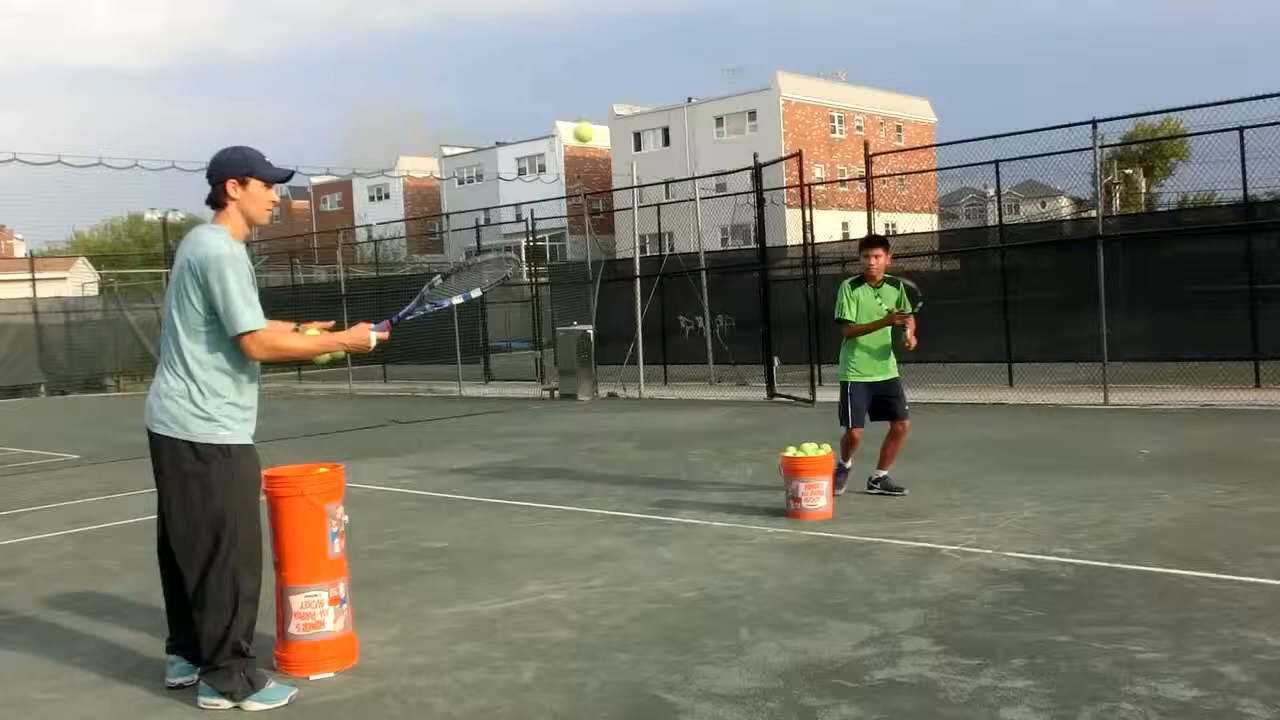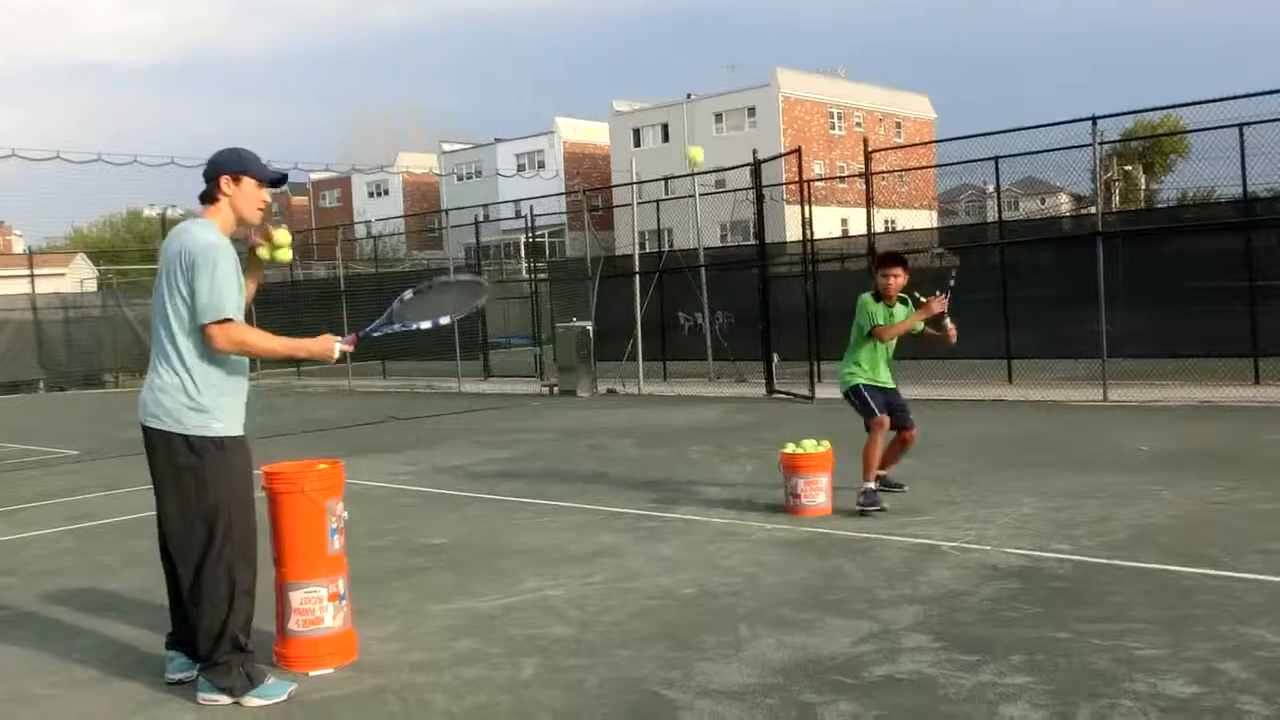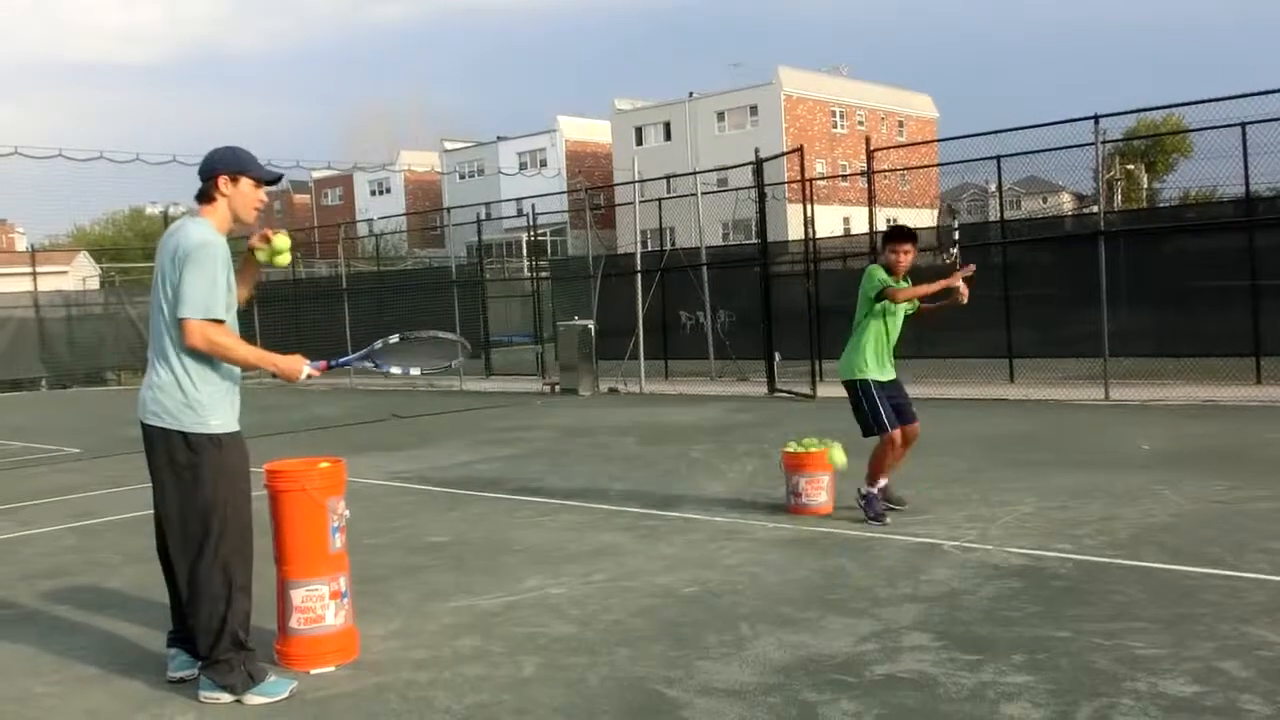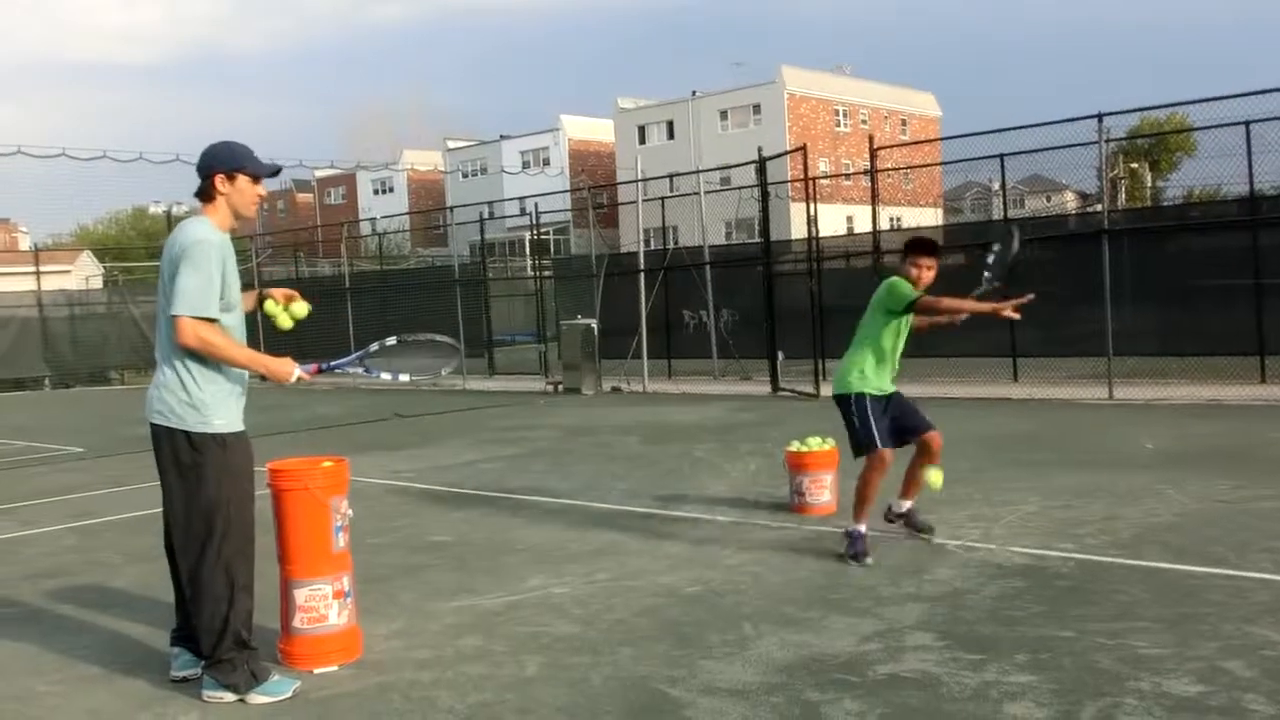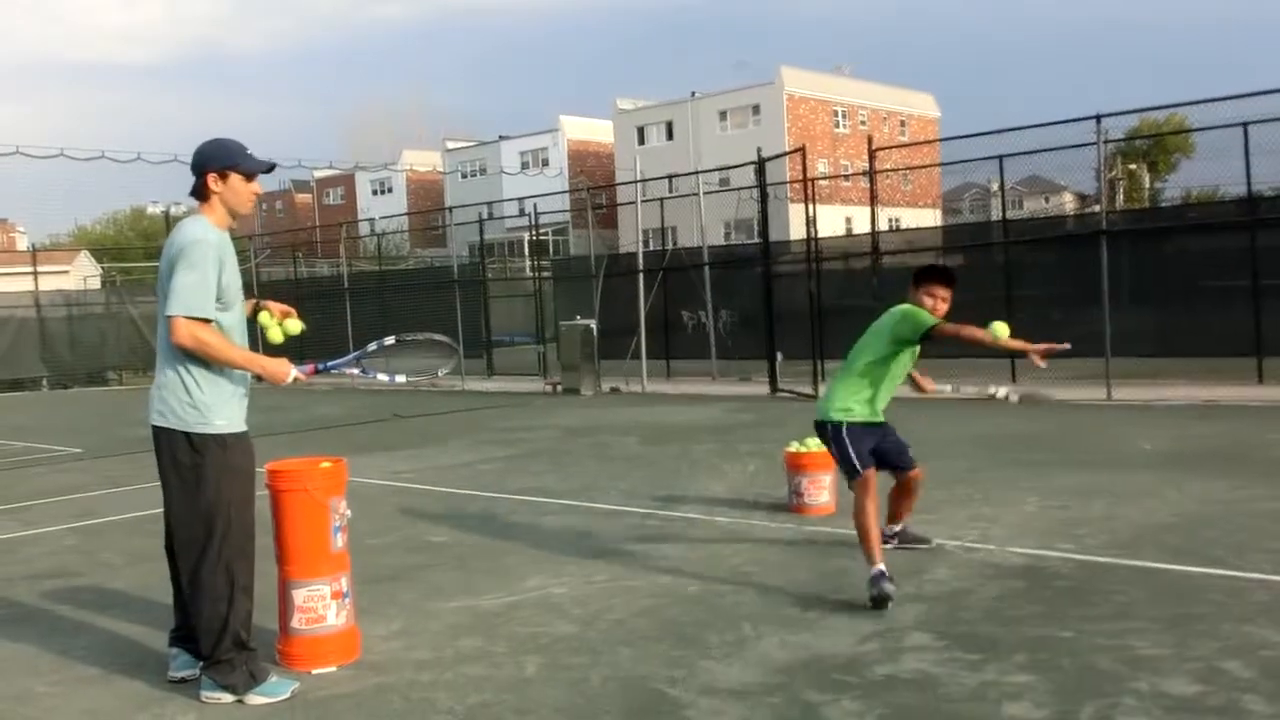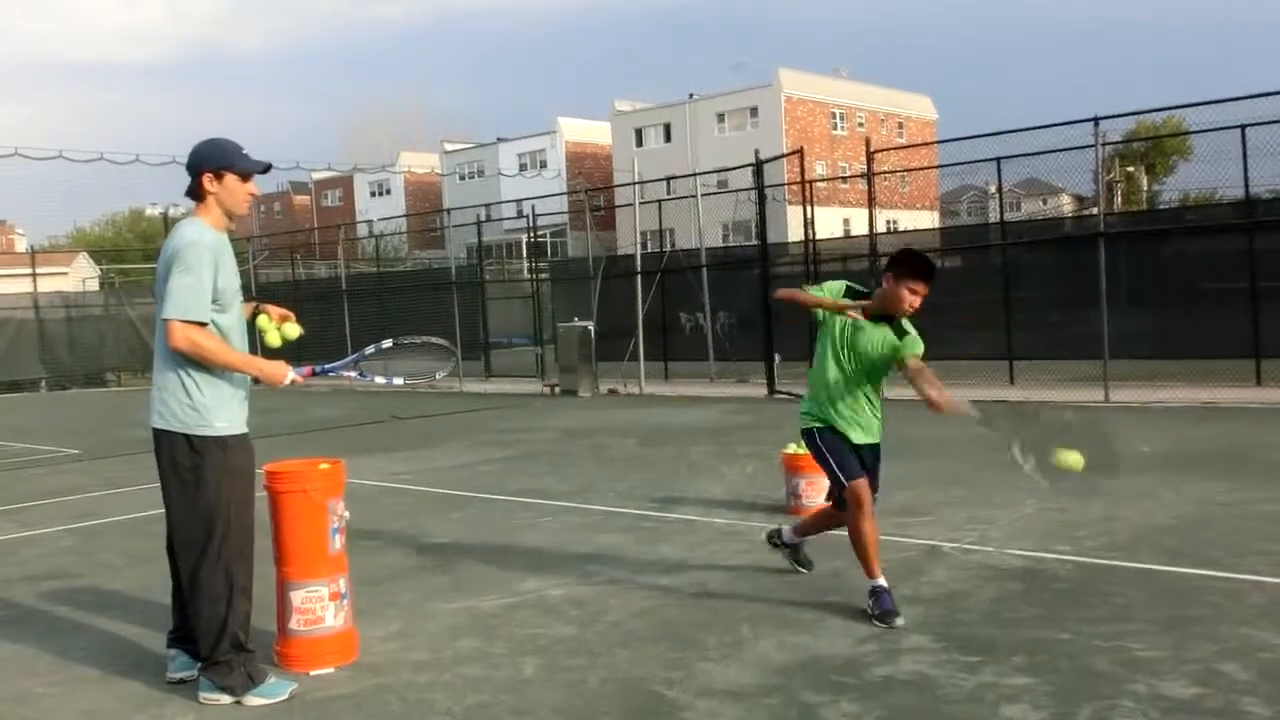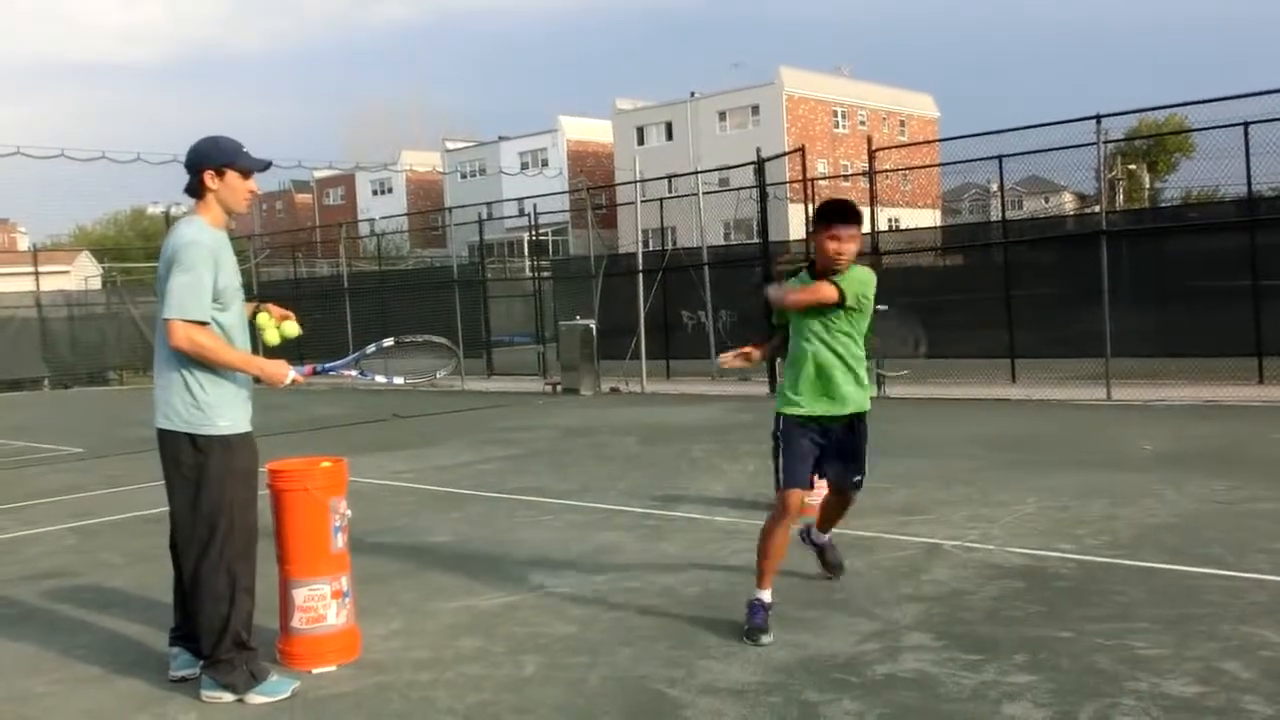
dt=0.3s
person 1, frame 1
left shoulder: (204, 242)
right shoulder: (221, 252)
right elbow: (257, 343)
left wrist: (301, 330)
right wrist: (341, 340)
left hip: (179, 422)
right hip: (209, 430)
left knee: (187, 546)
right knee: (231, 553)
left ankle: (187, 653)
right ankle: (226, 676)
person 1, frame 2
left shoulder: (185, 236)
right shoulder: (209, 244)
left elbow: (219, 308)
right elbow: (225, 335)
left wrist: (259, 262)
right wrist: (309, 347)
left hip: (171, 417)
right hip: (201, 424)
left knee: (188, 540)
right knee: (226, 546)
left ankle: (186, 649)
right ankle: (225, 671)
person 1, frame 3
left shoulder: (183, 234)
right shoulder: (204, 242)
left elbow: (224, 301)
right elbow: (200, 333)
left wrist: (255, 261)
right wrist: (277, 362)
left hip: (169, 414)
right hip: (199, 421)
left knee: (186, 537)
right knee: (222, 543)
left ankle: (187, 646)
right ankle: (225, 669)
person 1, frame 4
left shoulder: (196, 236)
right shoulder: (204, 241)
right elbow: (191, 331)
left wrist: (259, 297)
right wrist: (266, 364)
left hip: (182, 416)
right hip: (205, 421)
left knee: (193, 537)
right knee: (224, 542)
left ankle: (191, 646)
right ankle: (229, 668)
person 1, frame 5
left shoulder: (203, 237)
right shoulder: (201, 240)
right elbow: (186, 331)
left wrist: (255, 306)
right wrist: (263, 365)
left hip: (188, 418)
right hip: (206, 422)
left knee: (194, 539)
right knee: (224, 544)
left ankle: (189, 647)
right ankle: (228, 670)
person 1, frame 6
left shoulder: (205, 240)
right shoulder: (197, 243)
right elbow: (182, 334)
left wrist: (254, 309)
right wrist: (260, 367)
left hip: (191, 421)
right hip: (206, 425)
left knee: (195, 541)
right knee: (223, 546)
left ankle: (187, 648)
right ankle: (225, 671)
person 1, frame 7
left shoulder: (205, 238)
right shoulder: (197, 242)
right elbow: (182, 333)
left wrist: (254, 308)
right wrist: (260, 367)
left hip: (197, 420)
right hip: (210, 424)
left knee: (198, 539)
right knee: (226, 544)
left ankle: (190, 647)
right ankle: (228, 669)
person 2, frame 1
left shoulder: (895, 287)
right shoulder: (849, 288)
left elbow: (907, 316)
right elbow: (847, 331)
left wrist: (909, 332)
right wrist: (883, 322)
left hip: (886, 370)
right hip: (856, 373)
left knee: (901, 424)
right knee: (854, 432)
left ankle: (879, 477)
right ankle: (844, 465)
person 2, frame 2
left shoulder: (905, 303)
right shoulder: (866, 301)
left elbow: (919, 328)
right elbow: (883, 335)
left wrist: (943, 330)
right wrist: (922, 312)
left hip: (884, 379)
right hip: (858, 378)
left knee: (908, 434)
right knee: (881, 422)
left ankle: (880, 474)
right ankle: (867, 490)
person 2, frame 3
left shoulder: (903, 283)
right shoulder: (873, 273)
left elbow: (914, 308)
right elbow: (895, 297)
left wrist: (950, 300)
right wrist: (945, 283)
left hip: (885, 371)
right hip: (862, 371)
left knee: (910, 431)
right knee: (892, 437)
left ankle: (879, 484)
right ankle: (868, 492)
person 2, frame 4
left shoulder: (911, 296)
right shoulder: (894, 286)
right elbow: (934, 304)
left wrist: (945, 319)
right wrist: (992, 308)
left hip: (882, 386)
right hip: (857, 386)
left knee: (931, 442)
right knee: (881, 455)
left ankle: (901, 507)
right ankle: (856, 531)
person 2, frame 5
left shoulder: (912, 321)
right shoulder: (906, 315)
right elbow: (960, 331)
left wrist: (914, 376)
right wrist: (1024, 345)
left hip: (868, 414)
right hip: (840, 415)
left knee: (910, 479)
right knee: (865, 483)
left ankle: (892, 530)
right ankle: (877, 574)
person 2, frame 6
left shoulder: (906, 339)
right shoulder: (842, 293)
left elbow: (916, 370)
right elbow: (783, 295)
left wrist: (932, 390)
right wrist: (839, 305)
left hip: (863, 430)
right hip: (823, 421)
left knee: (847, 511)
right knee: (858, 496)
left ankle: (788, 535)
right ankle: (878, 587)
person 2, frame 7
left shoulder: (862, 280)
right shoulder: (801, 279)
left elbow: (790, 301)
left wrist: (776, 289)
right wrist: (759, 352)
left hip: (847, 408)
right hip: (797, 410)
left knee: (845, 490)
right knee: (789, 504)
left ankle: (819, 534)
right ankle: (761, 598)
